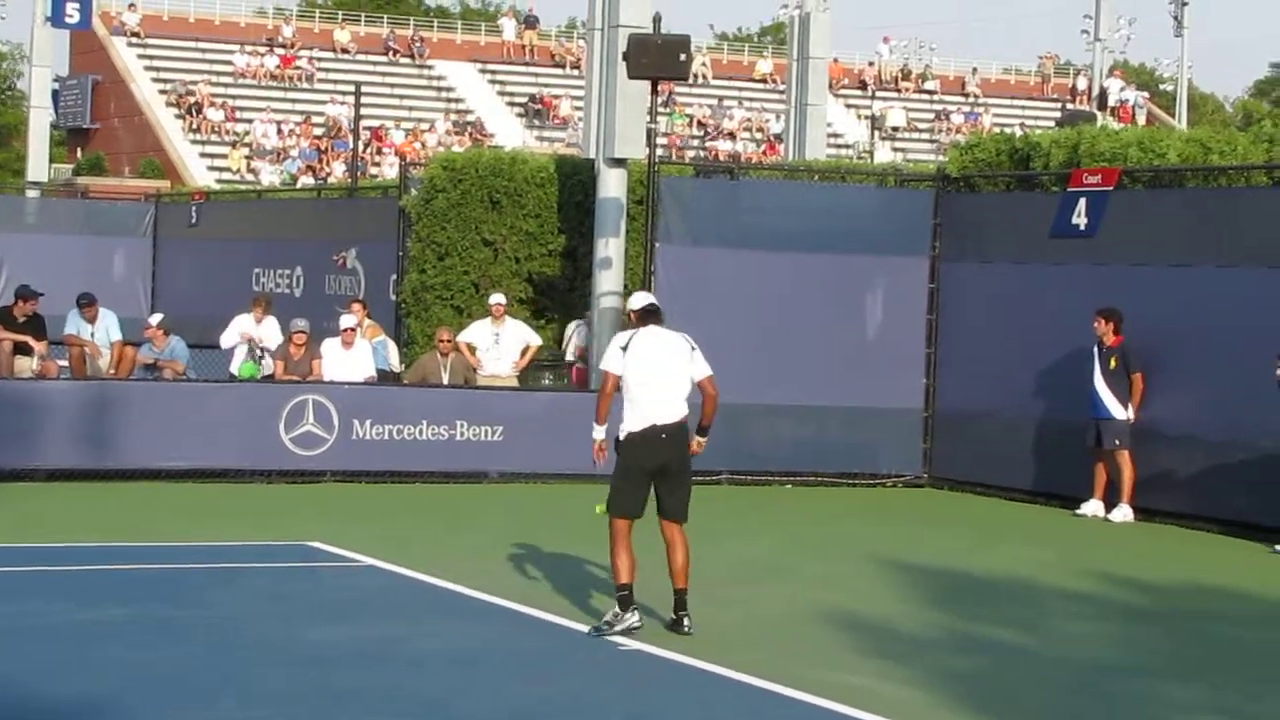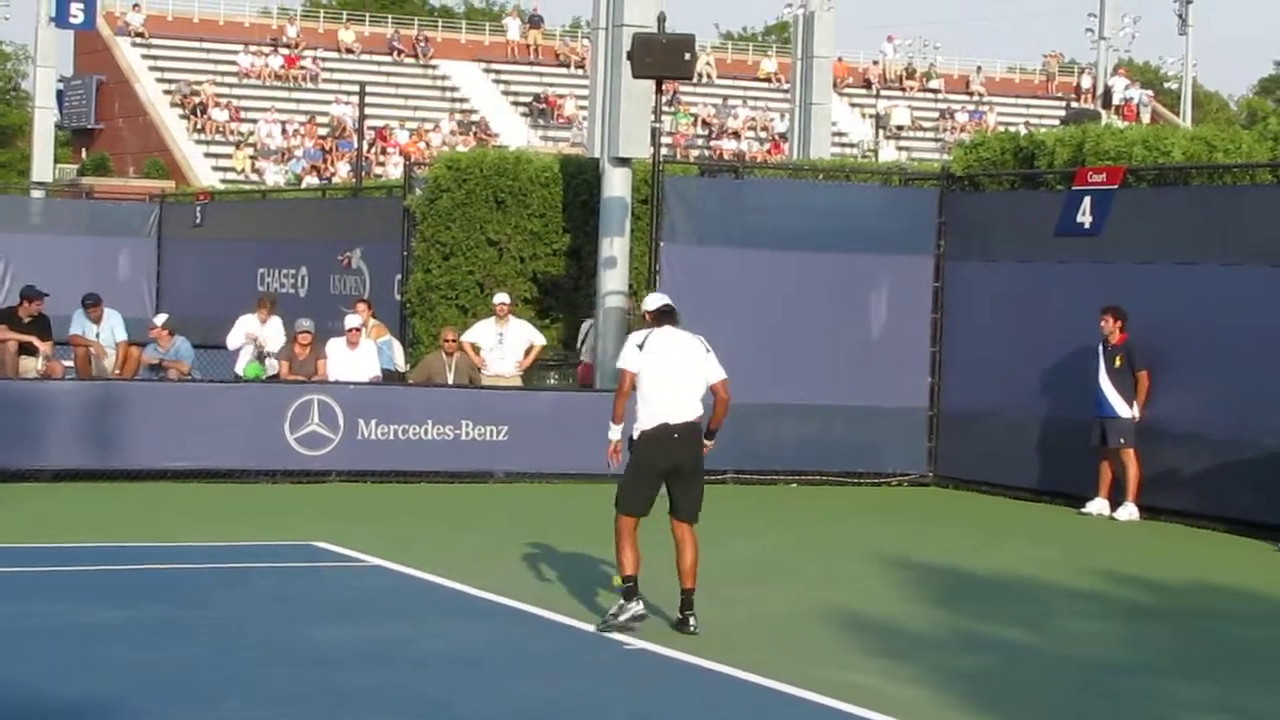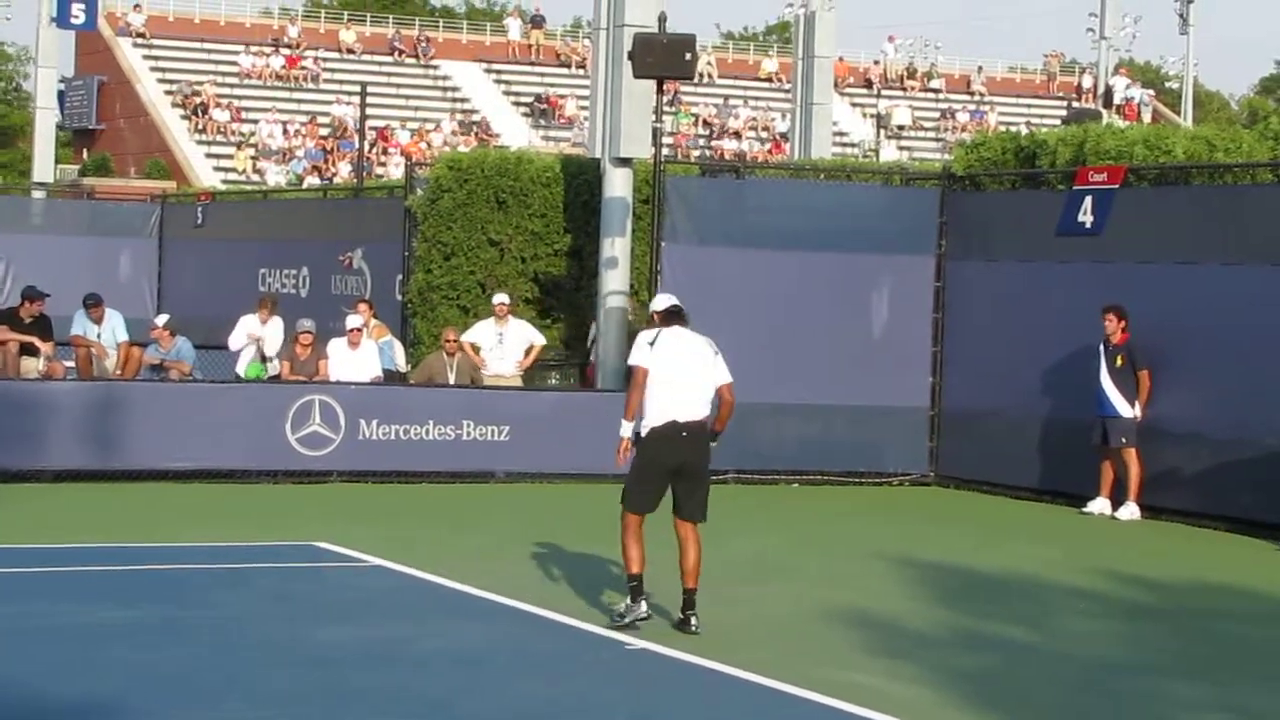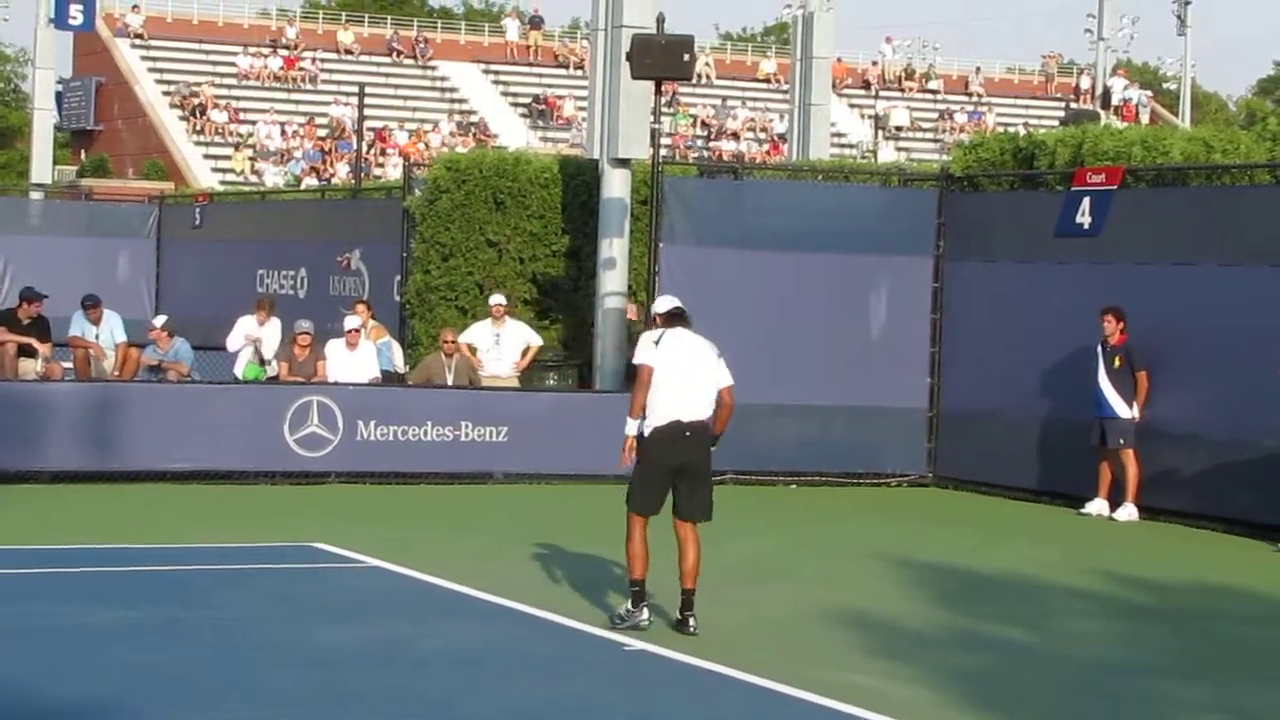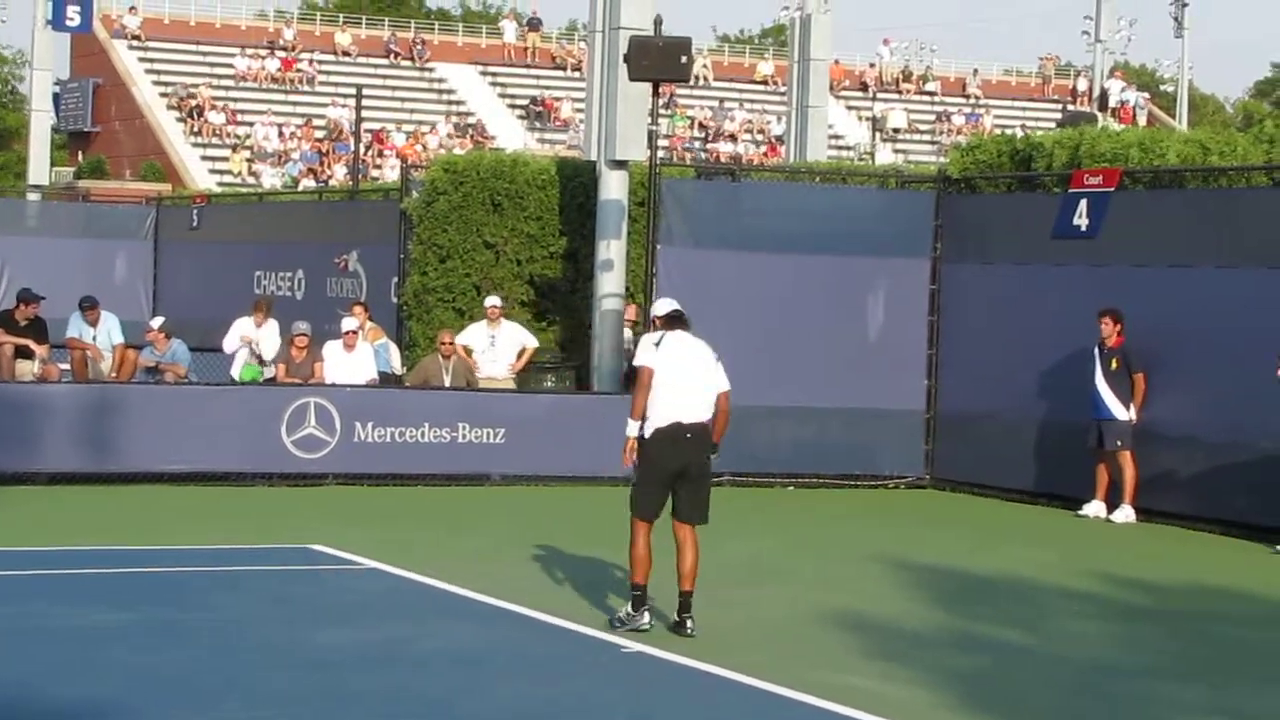
dt=0.1s
person 1, frame 1
left shoulder: (624, 341)
right shoulder: (685, 343)
left elbow: (608, 388)
right elbow: (711, 393)
left wrist: (599, 433)
right wrist: (701, 434)
left hip: (637, 441)
right hip: (675, 439)
left knee: (620, 528)
right knee: (673, 528)
left ankle: (625, 608)
right ankle: (681, 613)
person 1, frame 2
left shoulder: (639, 340)
right shoulder: (699, 344)
left elbow: (625, 388)
right elbow: (724, 397)
left wrist: (614, 434)
right wrist: (709, 437)
left hip: (652, 440)
right hip: (689, 439)
left knee: (626, 522)
right knee: (684, 527)
left ankle: (630, 598)
right ankle: (687, 612)
person 1, frame 3
left shoulder: (649, 338)
right shoulder: (707, 345)
left elbow: (637, 384)
right elbow: (728, 399)
left wrist: (626, 431)
right wrist: (712, 437)
left hip: (659, 439)
right hip: (695, 438)
left knee: (632, 519)
right knee: (687, 527)
left ankle: (636, 598)
right ankle: (689, 612)
person 1, frame 4
left shoulder: (653, 339)
right shoulder: (709, 347)
left elbow: (642, 383)
right elbow: (727, 403)
left wrist: (631, 430)
right wrist: (710, 441)
left hip: (661, 438)
right hip: (698, 438)
left knee: (637, 520)
right knee: (687, 527)
left ankle: (637, 605)
right ankle: (687, 613)
person 1, frame 5
left shoulder: (653, 341)
right shoulder: (707, 351)
left elbow: (644, 384)
right elbow: (723, 408)
left wrist: (632, 432)
right wrist: (710, 449)
left hip: (661, 440)
right hip: (698, 440)
left knee: (641, 525)
right knee: (685, 529)
left ankle: (638, 608)
right ankle: (684, 614)
person 2, frame 1
left shoulder: (1124, 350)
right shoulder: (1097, 349)
left elbow: (1138, 382)
left wrist: (1131, 410)
right wrist: (1097, 406)
left hip: (1116, 414)
right hip: (1098, 413)
left knee: (1122, 457)
right knee: (1100, 457)
left ankle: (1125, 507)
right ankle: (1097, 502)
person 2, frame 2
left shoulder: (1128, 348)
right shoulder: (1102, 347)
left elbow: (1143, 380)
left wrist: (1136, 408)
right wrist: (1102, 404)
left hip: (1121, 413)
right hip: (1103, 412)
left knee: (1127, 455)
right knee: (1105, 455)
left ankle: (1130, 506)
right ankle: (1102, 501)
person 2, frame 3
left shoulder: (1129, 348)
right shoulder: (1103, 346)
left elbow: (1144, 380)
left wrist: (1138, 408)
right wrist: (1103, 403)
left hip: (1123, 412)
right hip: (1105, 411)
left knee: (1129, 455)
right knee: (1106, 455)
left ankle: (1131, 505)
right ankle: (1103, 500)
person 2, frame 4
left shoulder: (1128, 349)
right shoulder: (1101, 348)
left elbow: (1143, 381)
left wrist: (1136, 409)
right wrist: (1101, 404)
left hip: (1121, 413)
right hip: (1103, 412)
left knee: (1126, 456)
right knee: (1104, 456)
left ankle: (1129, 506)
right ankle: (1101, 501)
person 2, frame 5
left shoulder: (1125, 351)
right shoulder: (1098, 349)
left elbow: (1140, 382)
left wrist: (1133, 411)
right wrist: (1099, 406)
left hip: (1118, 415)
right hip: (1100, 414)
left knee: (1124, 458)
right knee: (1102, 458)
left ankle: (1127, 508)
right ankle: (1099, 503)
